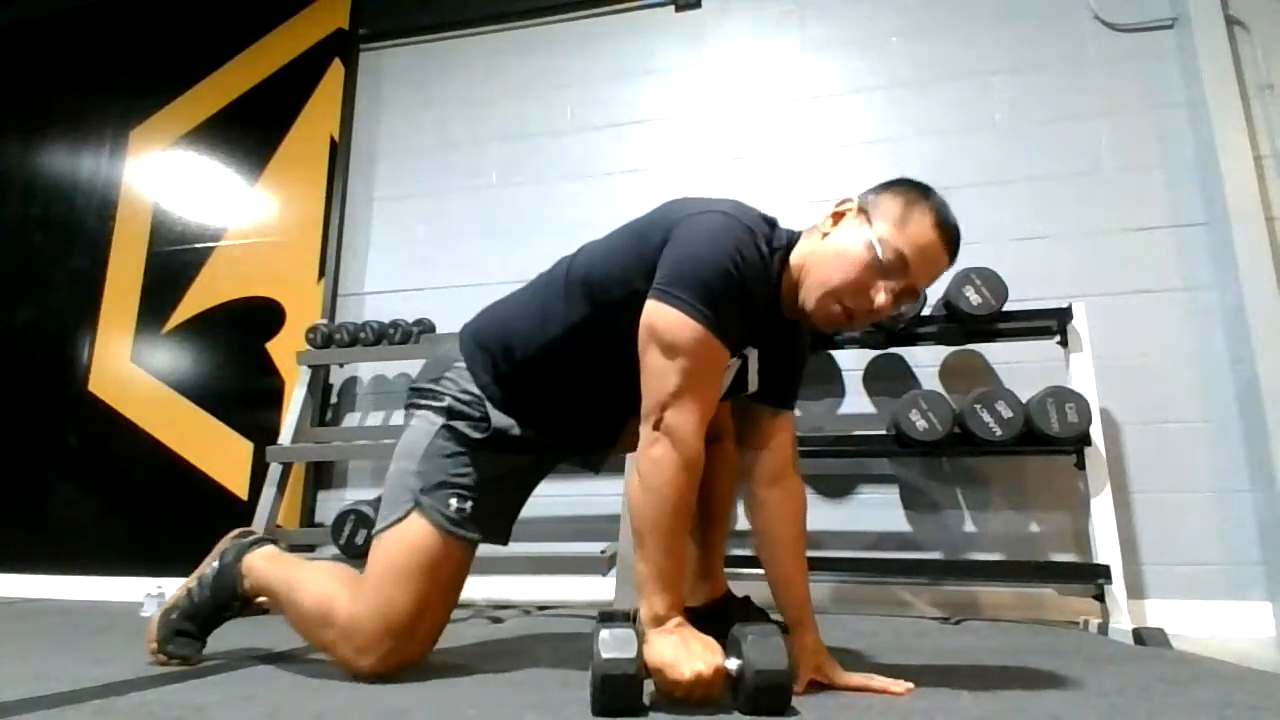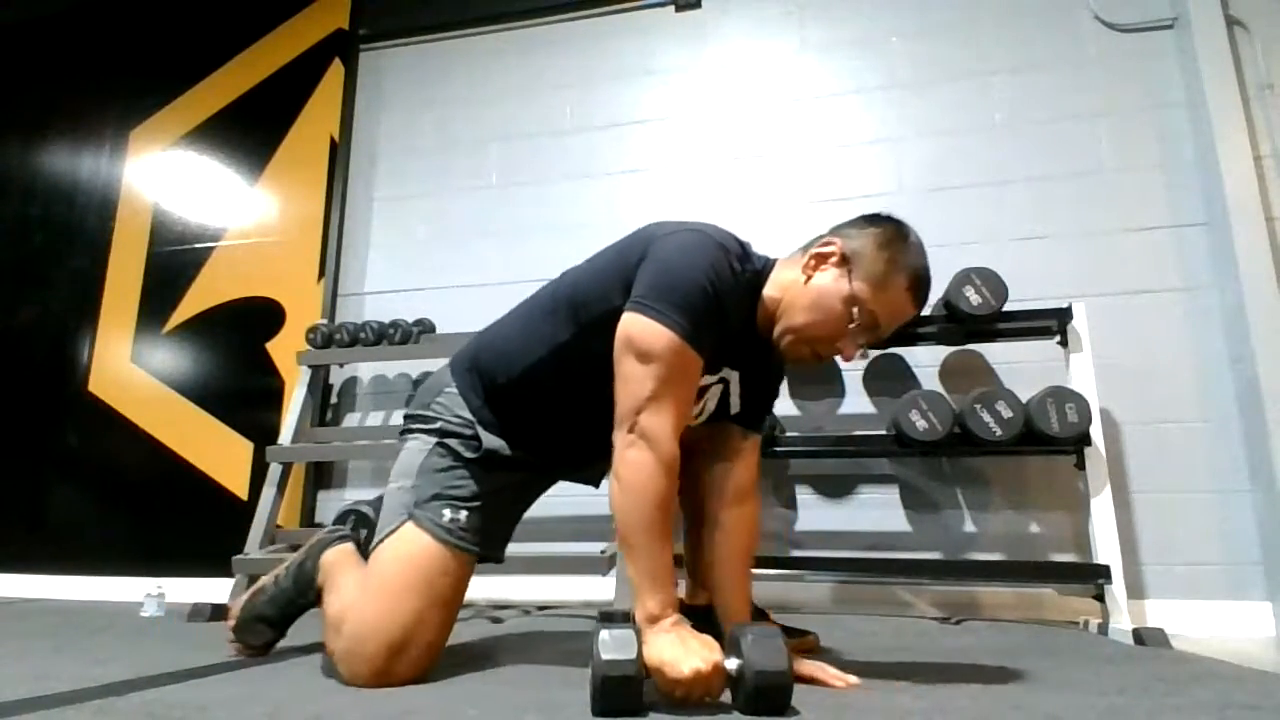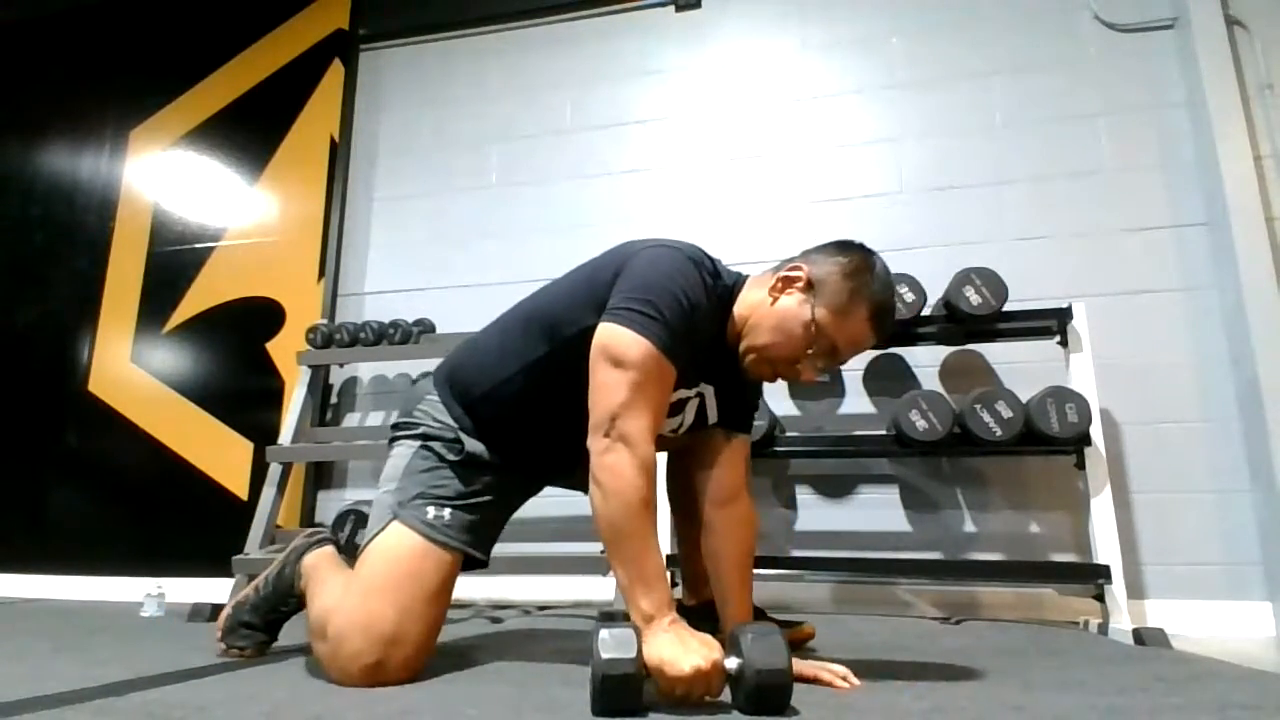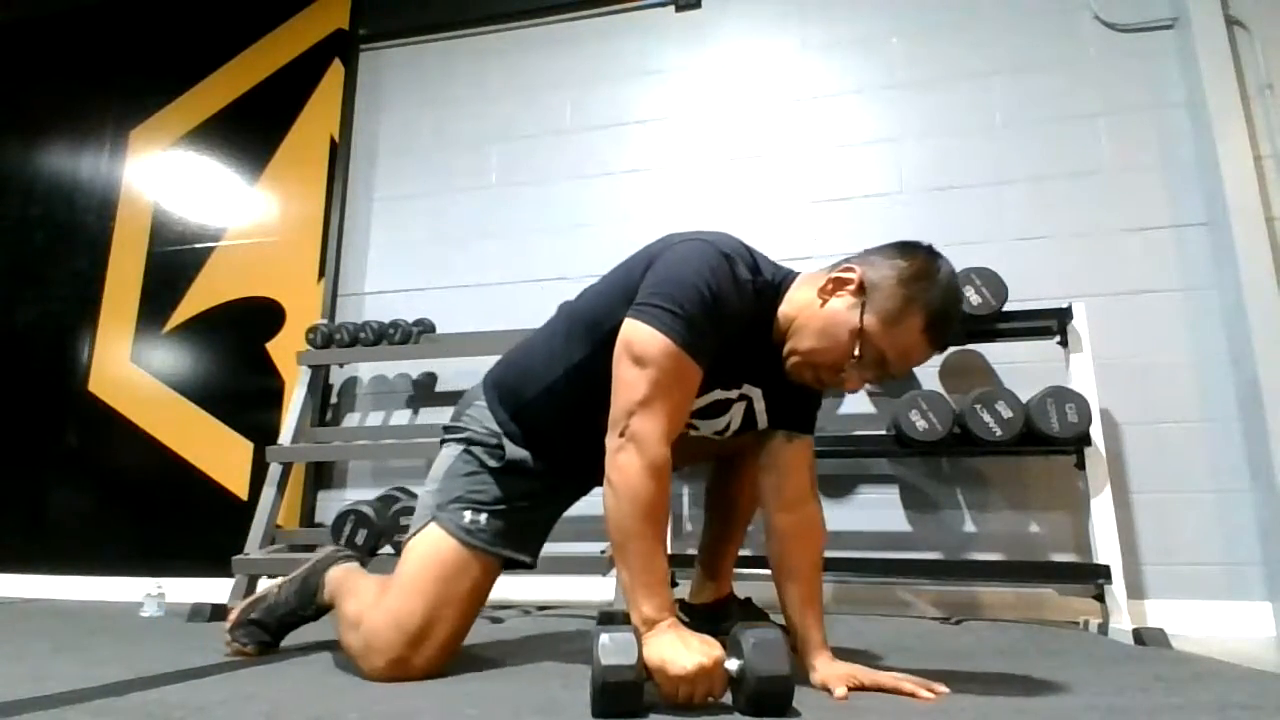
dt=0.5s
person 1, frame 1
left shoulder: (785, 334)
right shoulder: (723, 245)
left elbow: (772, 475)
right elbow: (665, 435)
left wrist: (802, 642)
right wrist: (662, 624)
left hip: (579, 415)
right hip: (482, 401)
right knee: (377, 641)
left ankle: (708, 600)
right ankle: (254, 567)
person 1, frame 2
left shoulder: (762, 356)
right shoulder: (699, 265)
left elbow: (730, 493)
right elbow: (644, 440)
left wrist: (738, 637)
right wrist: (659, 625)
left hip: (571, 435)
right hip: (476, 422)
right knee: (377, 657)
left ankle: (703, 601)
right ankle: (330, 564)
person 1, frame 3
left shoulder: (739, 366)
right shoulder: (671, 280)
left elbow: (722, 496)
right elbow: (619, 447)
left wrist: (741, 636)
right wrist: (656, 624)
left hip: (558, 443)
right hip: (461, 431)
right knee: (369, 656)
left ankle: (700, 603)
right ankle: (311, 566)
person 1, frame 4
left shoulder: (799, 364)
right shoulder: (706, 277)
left elbow: (790, 503)
right elbow: (635, 444)
left wrist: (816, 654)
right wrist: (657, 625)
left hip: (599, 448)
right hip: (509, 437)
right knee: (398, 651)
left ankle: (711, 601)
right ankle: (335, 579)
